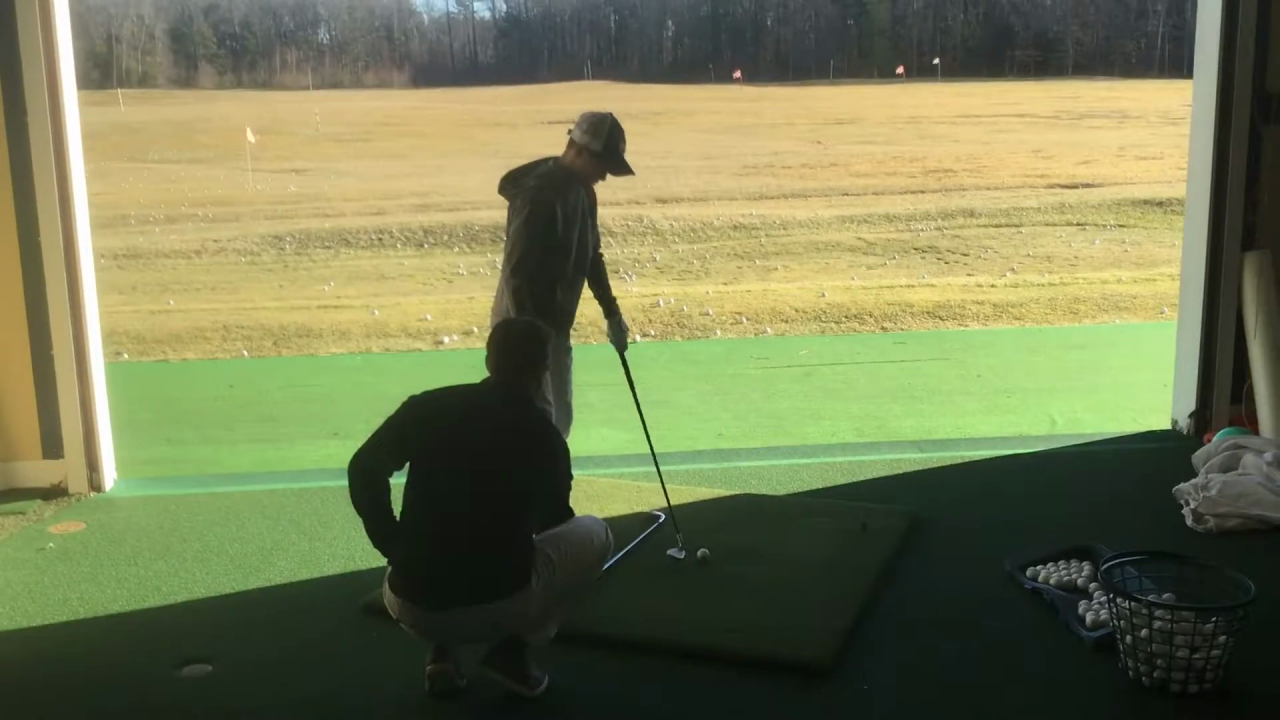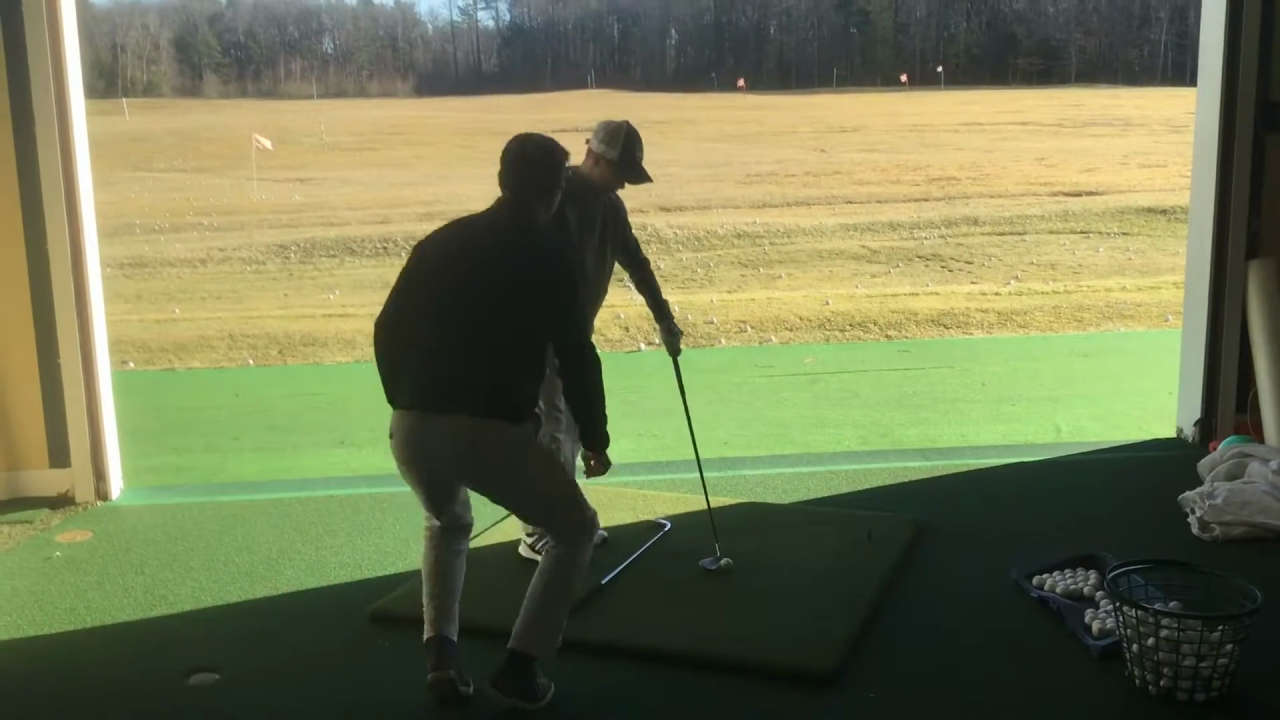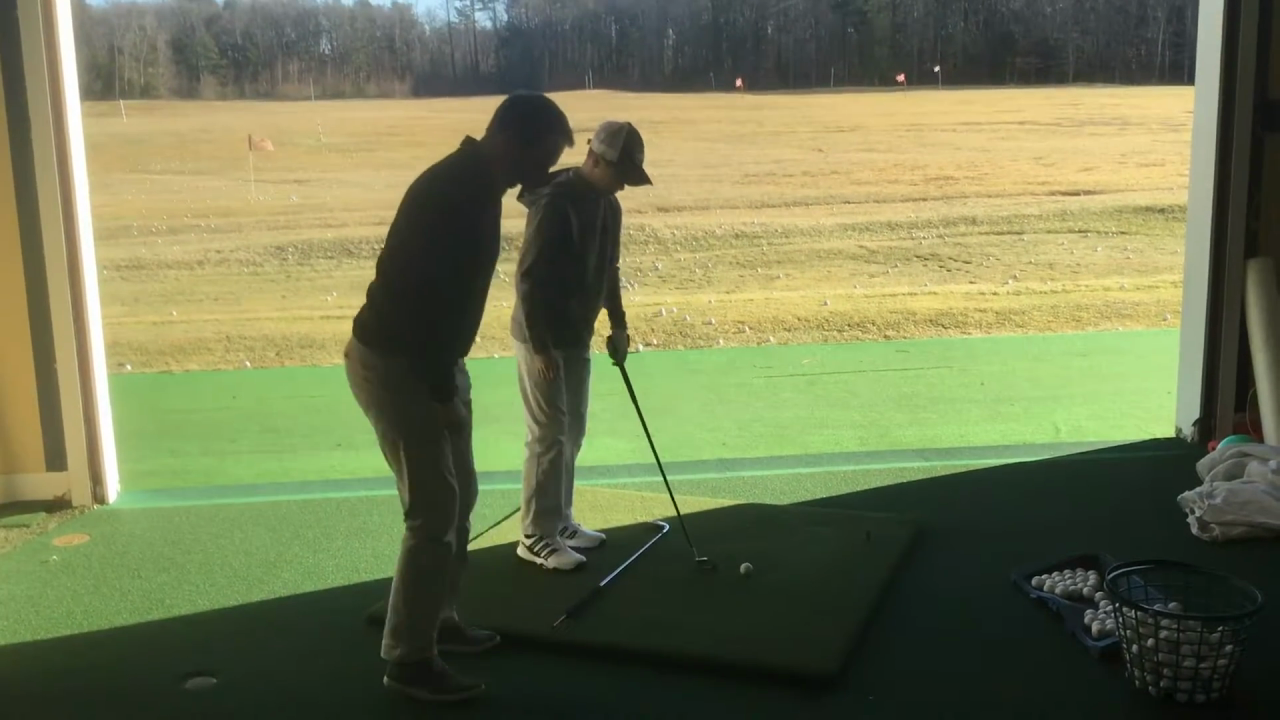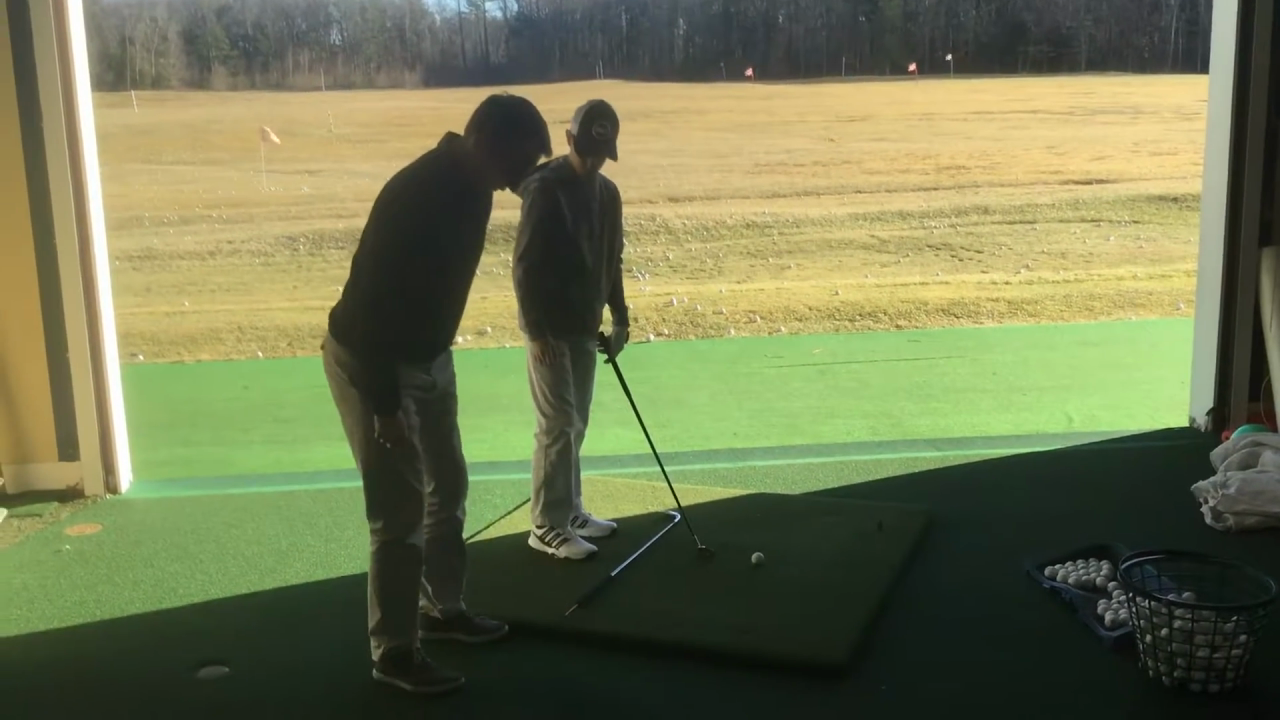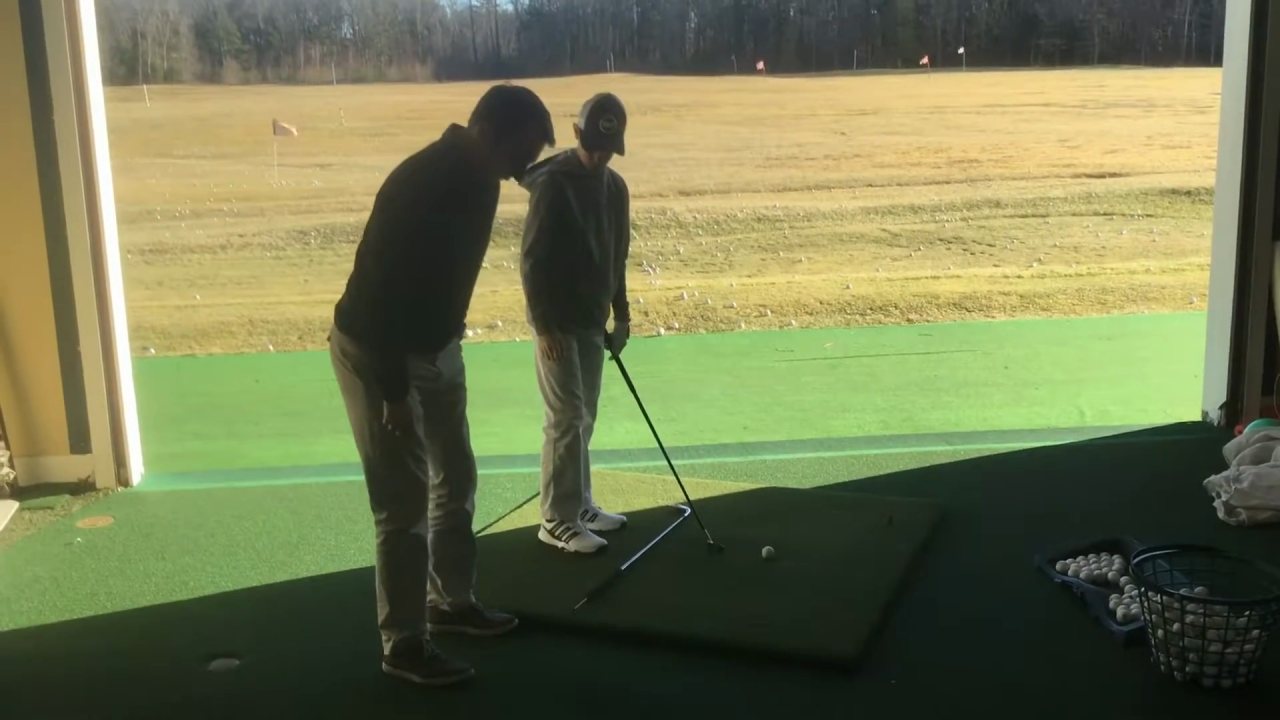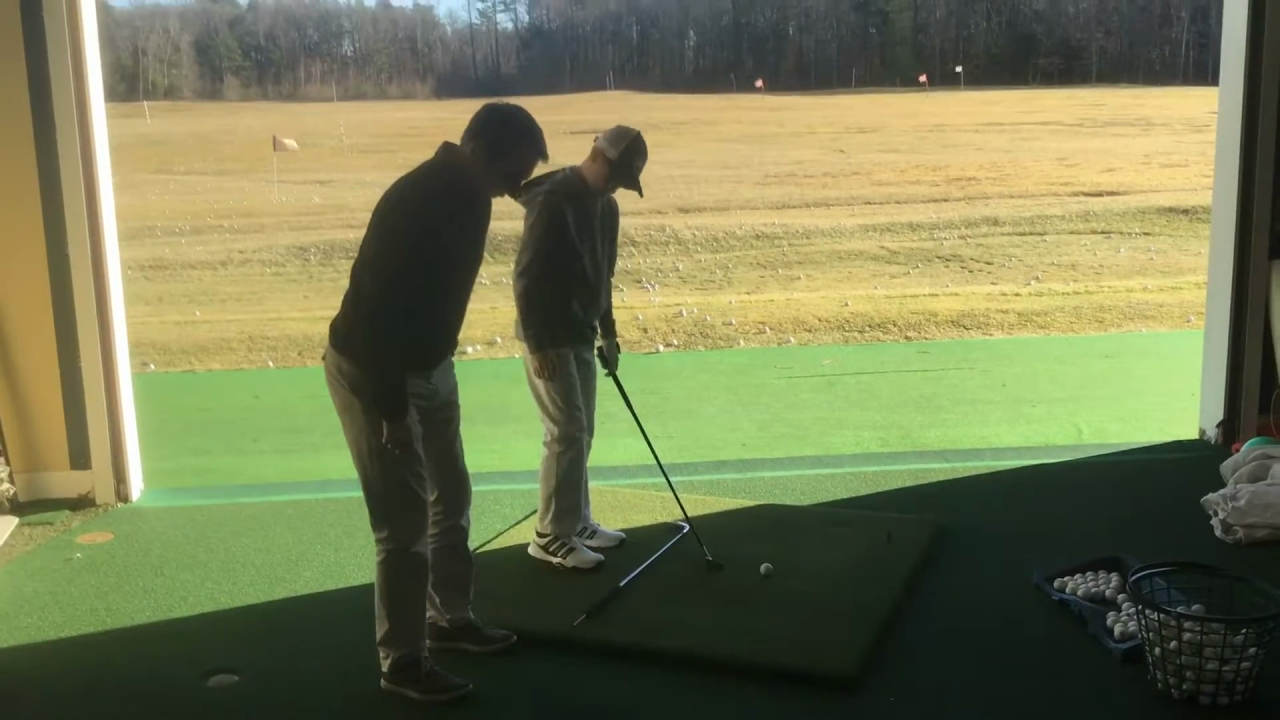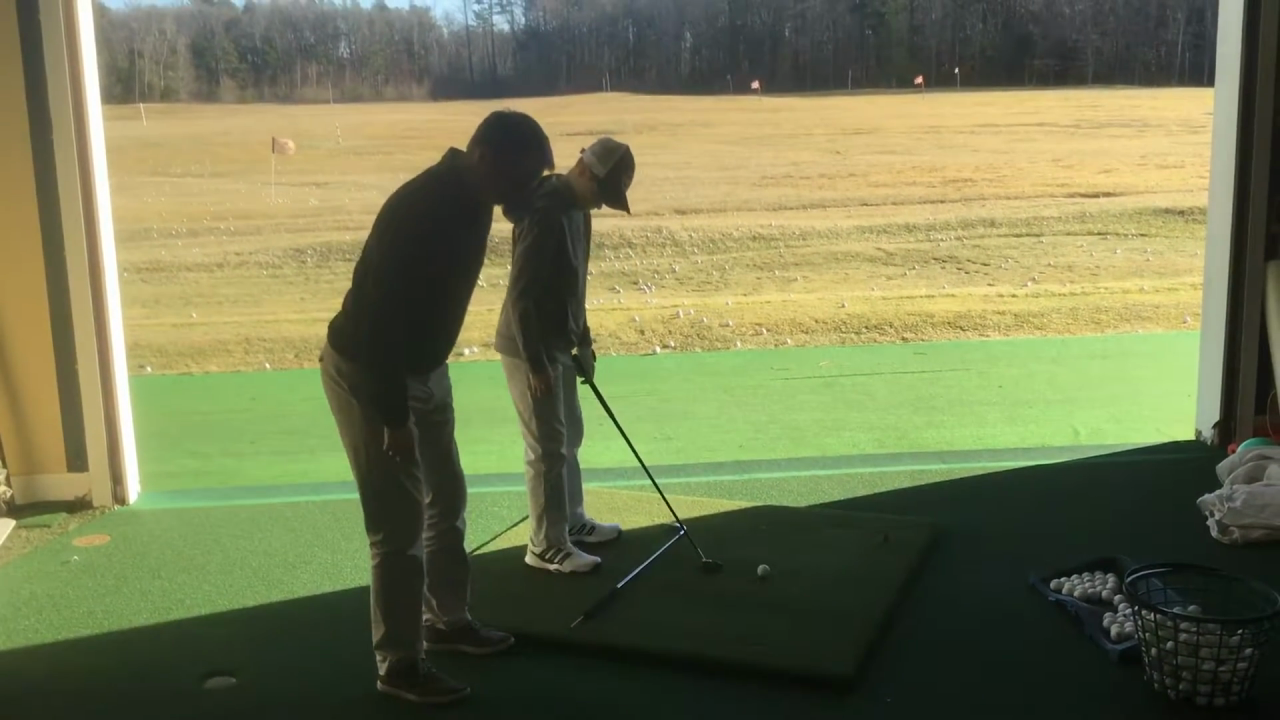
dt=0.7s
person 1, frame 1
left shoulder: (428, 407)
right shoulder: (544, 437)
left elbow: (364, 471)
right elbow: (555, 519)
left wrist: (396, 549)
left hip: (411, 608)
right hip: (499, 607)
right knee: (596, 534)
left ankle: (441, 650)
right ankle: (513, 648)
person 1, frame 2
left shoulder: (438, 244)
right shoulder: (550, 266)
left elbow: (388, 330)
right elbow: (578, 361)
right wrist: (596, 441)
left hip: (413, 430)
right hip: (494, 434)
left knee: (448, 522)
right knee: (575, 529)
left ankle: (441, 651)
right ankle: (520, 666)
person 1, frame 3
left shoulder: (484, 188)
right shoulder: (444, 192)
right elbow: (413, 294)
left wrist: (447, 379)
right wrist: (441, 392)
left hip: (438, 361)
right hip: (393, 362)
left knee: (458, 493)
right knee: (433, 507)
left ankle: (435, 618)
right ankle: (406, 656)
person 1, frame 4
left shoulder: (470, 189)
right shoulder: (416, 196)
right elbow: (374, 302)
right wrist: (384, 403)
left hip: (427, 356)
right hip: (371, 361)
left knee: (447, 486)
right knee: (400, 507)
left ankle: (441, 607)
right ankle: (393, 651)
person 1, frame 5
left shoulder: (478, 181)
right shoulder: (419, 186)
right elbow: (381, 292)
right wrist: (394, 391)
left hip: (437, 348)
right hip: (378, 352)
left knee: (455, 479)
right knee: (404, 498)
left ankle: (451, 601)
right ankle: (403, 643)
person 1, frame 6
left shoulder: (469, 198)
right shoulder: (413, 205)
right elbow: (377, 311)
right wrist: (392, 410)
left hip: (429, 365)
right hip: (372, 370)
left knee: (450, 496)
right knee: (405, 517)
left ankle: (450, 618)
right ankle: (402, 659)
person 1, frame 7
left shoulder: (471, 203)
right shoulder: (421, 210)
right elbow: (382, 319)
right wrist: (393, 417)
left hip: (422, 368)
right hip: (368, 372)
left knee: (445, 498)
right knee: (400, 519)
left ankle: (446, 619)
right ankle: (398, 662)
person 2, frame 1
left shoulder: (583, 194)
right shoulder: (536, 196)
left elbow: (591, 257)
right elbow: (515, 275)
left wrist: (613, 315)
left hip: (556, 328)
left knee: (559, 419)
person 2, frame 2
left shoulder: (609, 204)
right shoulder: (554, 201)
left elbow: (634, 261)
left wrist: (664, 317)
left knee: (573, 429)
right knee: (548, 431)
right ankle: (537, 533)
person 2, frame 3
left shoulder: (608, 206)
right shoulder: (554, 204)
right elbow: (529, 278)
left wrist: (618, 325)
right wrist: (541, 345)
left hip: (577, 337)
right hip: (543, 338)
left knee: (572, 433)
right knee: (549, 435)
left ankle: (560, 521)
right ankle: (536, 536)
person 2, frame 4
left shoulder: (607, 193)
right shoulder: (544, 191)
right elbow: (525, 266)
left wrist: (619, 317)
right wrist: (536, 331)
left hip: (585, 327)
right hip: (549, 328)
left knee: (575, 424)
right knee: (556, 425)
left ankle: (570, 511)
right ankle: (547, 526)
person 2, frame 5
left shoulder: (615, 187)
right shoulder: (552, 184)
right elbow: (533, 261)
left wrist: (620, 314)
right wrist: (544, 326)
left hip: (593, 320)
right hip: (558, 322)
left knee: (584, 417)
right knee: (566, 419)
left ankle: (580, 505)
right ankle: (557, 520)
person 2, frame 6
left shoulder: (606, 207)
right shoulder: (551, 202)
right elbow: (526, 278)
left wrist: (608, 332)
right wrist: (537, 344)
left hip: (580, 336)
right hip: (549, 339)
left knee: (581, 433)
right knee: (566, 432)
left ankle: (577, 522)
right ankle: (551, 536)
person 2, frame 7
left shoulder: (576, 210)
right shoulder: (544, 216)
right elbow: (522, 295)
left wrist: (583, 340)
right wrist: (536, 363)
left hip: (558, 345)
right hip: (531, 350)
left knee: (568, 435)
right knee: (547, 446)
left ankle: (572, 521)
right ankle: (547, 545)
